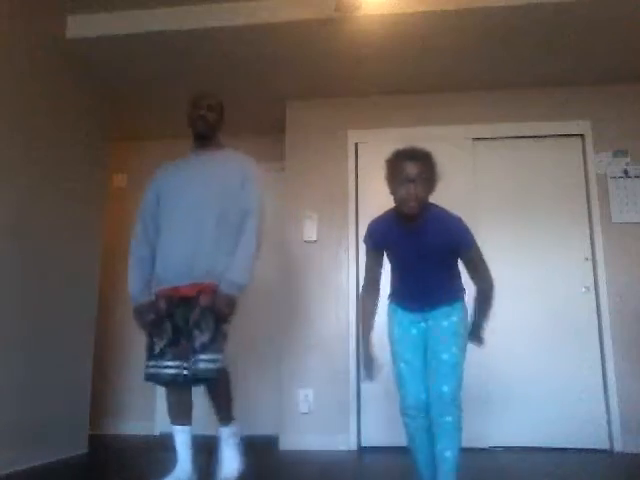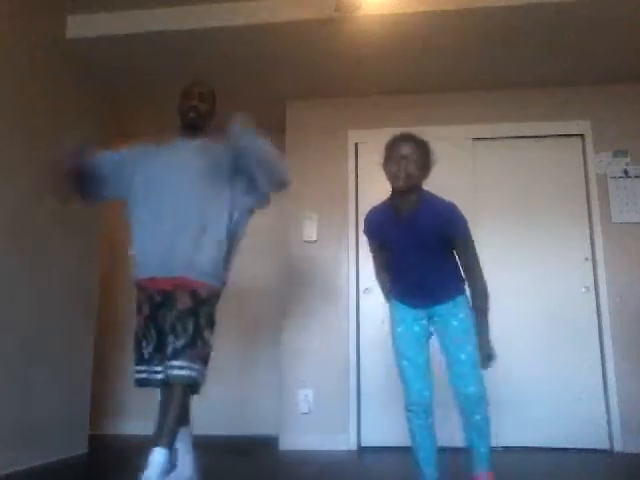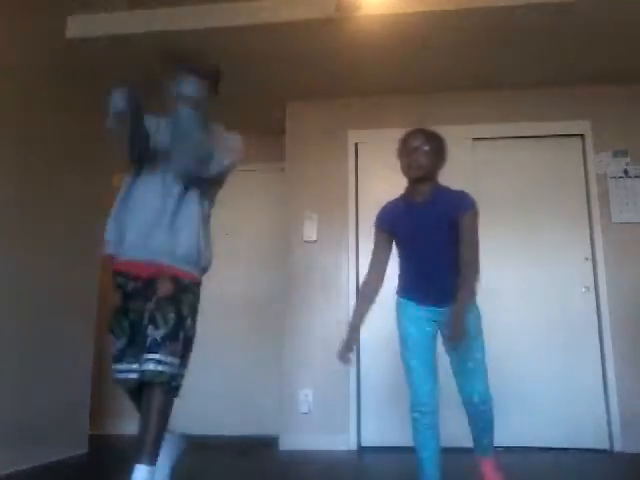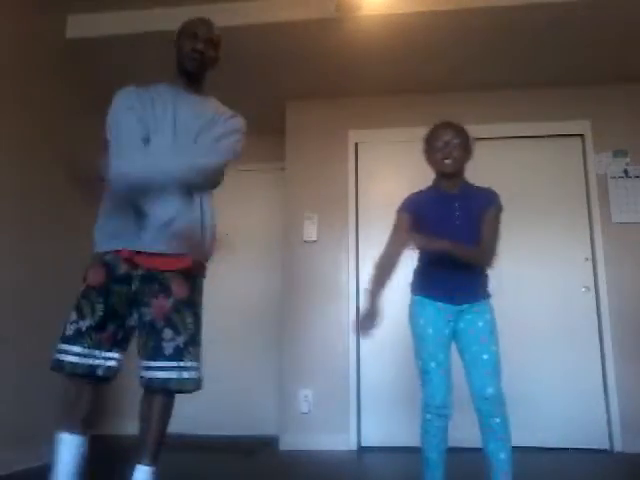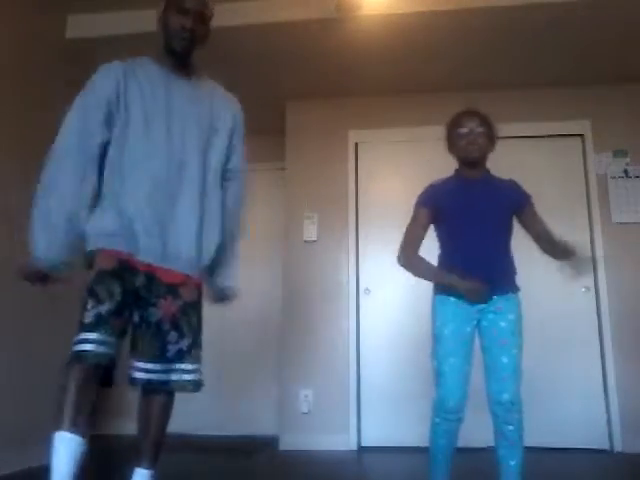
dt=0.3s
person 1, frame 1
left shoulder: (240, 168)
right shoulder: (165, 175)
left elbow: (248, 229)
right elbow: (144, 234)
left wrist: (232, 285)
right wrist: (139, 293)
left hip: (213, 284)
right hip: (168, 285)
left knee: (207, 362)
right knee: (171, 368)
left ankle: (230, 439)
person 1, frame 2
left shoulder: (231, 154)
right shoulder: (144, 157)
left elbow: (276, 177)
right elbow: (99, 176)
left wrist: (246, 140)
right wrist: (82, 168)
left hip: (198, 277)
right hip: (151, 277)
left knee: (182, 366)
right knee: (160, 369)
person 1, frame 3
left shoulder: (225, 140)
right shoulder: (148, 123)
left elbow: (199, 164)
right elbow: (135, 139)
left wrist: (192, 104)
left hip: (176, 262)
right hip: (126, 258)
left knee: (160, 367)
right knee: (130, 365)
right ankle: (166, 439)
person 1, frame 4
left shoulder: (227, 121)
right shoulder: (132, 98)
left elbow: (204, 167)
right elbow: (126, 163)
left wrist: (140, 176)
right wrist: (177, 223)
left hip: (177, 258)
right hip: (119, 247)
left knee: (164, 369)
right knee: (83, 352)
person 1, frame 5
left shoulder: (224, 106)
right shoulder: (116, 80)
left elbow: (230, 191)
right elbow: (71, 159)
left wrist: (222, 268)
right wrist: (48, 247)
left hip: (181, 259)
right hip: (114, 243)
left knee: (161, 375)
right knee: (90, 350)
person 2, frame 1
left shoulder: (451, 227)
right shoulder: (379, 230)
left elbow: (484, 282)
right elbow: (371, 288)
left wrist: (476, 327)
right wrist: (365, 344)
left hip: (446, 311)
right hip: (403, 314)
left knee: (444, 398)
right knee: (413, 403)
person 2, frame 2
left shoulder: (445, 213)
right shoulder: (375, 219)
left elbow: (474, 277)
left wrist: (482, 334)
left hip: (450, 305)
right hip: (406, 310)
left knee: (470, 392)
right knee: (417, 401)
person 2, frame 3
left shoulder: (460, 203)
right shoulder: (389, 214)
left elbow: (469, 263)
right elbow: (375, 274)
left wrist: (459, 316)
right wrist: (353, 329)
left hip: (458, 308)
right hip: (413, 309)
left knee: (477, 394)
right knee: (423, 402)
person 2, frame 4
left shoulder: (486, 200)
right shoulder: (416, 204)
left elbow: (485, 257)
right elbow: (390, 255)
left wrist: (439, 244)
right wrist: (373, 301)
left hip: (475, 306)
right hip: (430, 306)
left knee: (490, 397)
right knee: (436, 401)
person 2, frame 5
left shoulder: (510, 192)
right shoulder: (435, 194)
left elbow: (548, 241)
right elbow: (407, 254)
left wrist: (570, 253)
right wrist: (452, 281)
left hip: (502, 301)
right hip: (451, 303)
left knee: (506, 399)
right knee: (450, 401)
